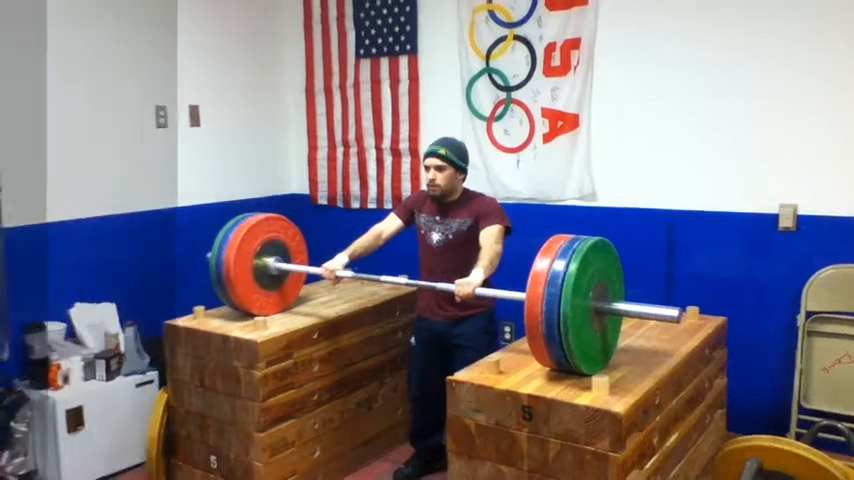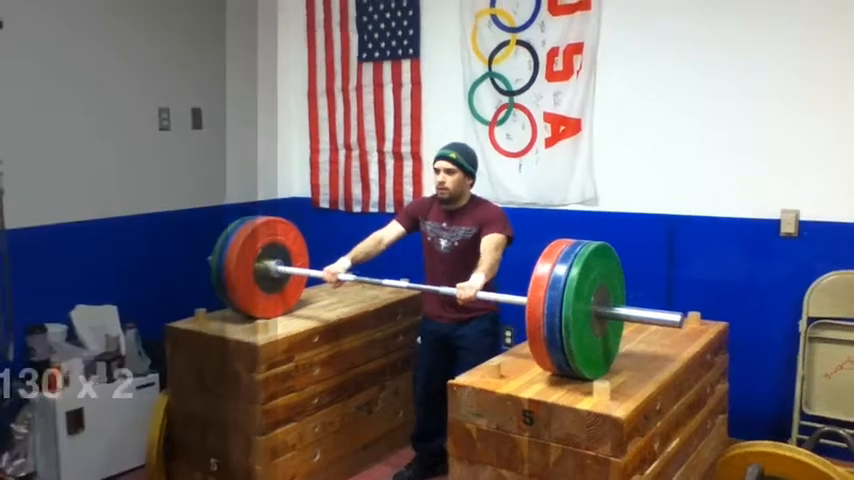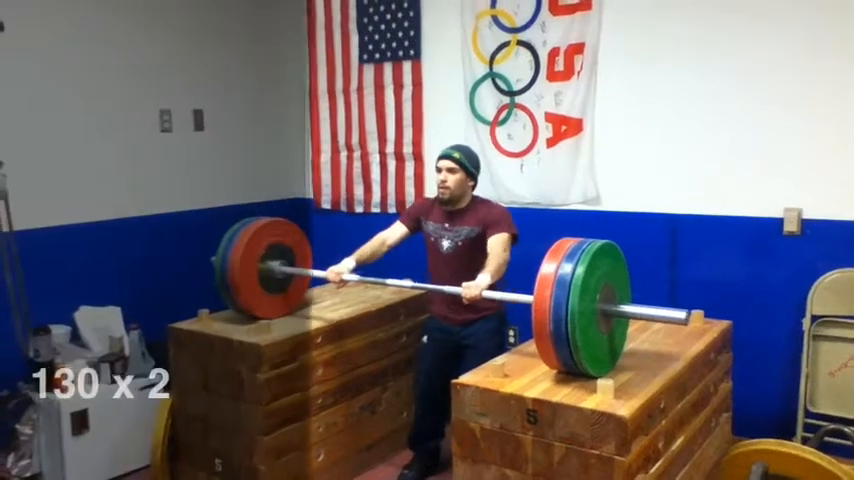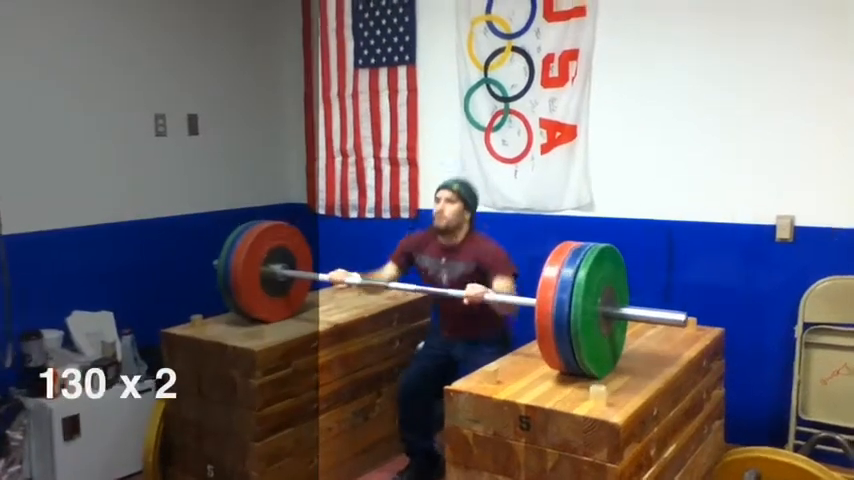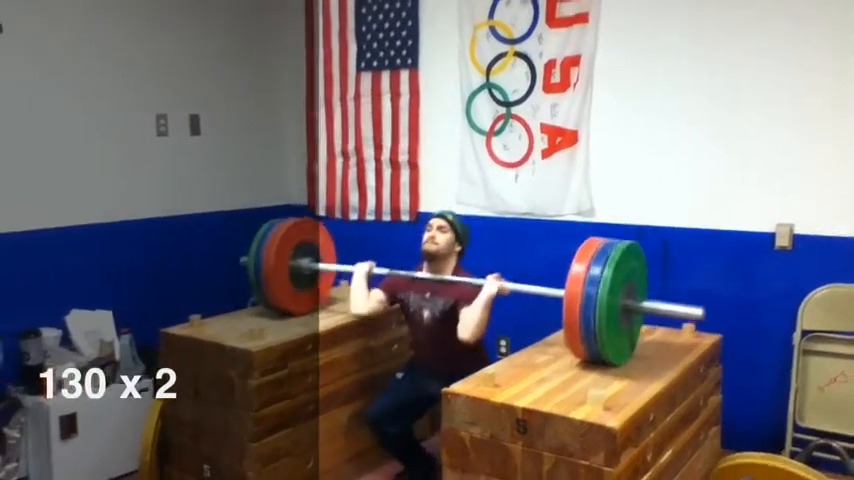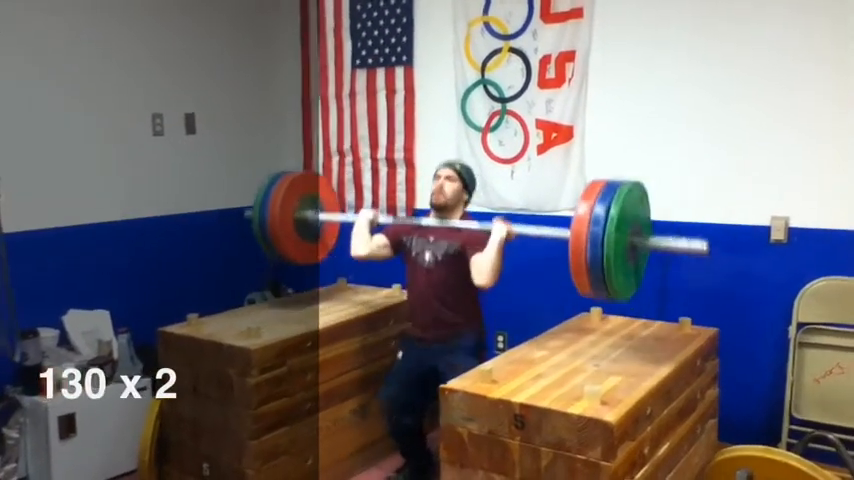
dt=0.4s
person 1, frame 1
left shoulder: (484, 207)
right shoulder: (418, 202)
left elbow: (492, 244)
right elbow: (381, 231)
left wrist: (476, 278)
right wrist: (344, 258)
left hip: (472, 321)
right hip: (429, 317)
right knee: (422, 390)
person 1, frame 2
left shoulder: (489, 214)
right shoulder: (422, 208)
left elbow: (491, 252)
right elbow: (384, 236)
left wrist: (476, 282)
right wrist: (345, 262)
left hip: (476, 323)
right hip: (434, 320)
right knee: (427, 392)
person 1, frame 3
left shoulder: (491, 214)
right shoulder: (425, 209)
left elbow: (500, 251)
right elbow: (387, 238)
left wrist: (483, 281)
right wrist: (350, 262)
left hip: (482, 323)
right hip: (441, 321)
right knee: (427, 391)
person 1, frame 4
left shoulder: (486, 251)
right shoulder: (418, 243)
left elbow: (508, 303)
right elbow: (384, 277)
left wrist: (485, 295)
right wrist: (352, 277)
left hip: (484, 343)
right hip: (444, 336)
right knee: (410, 391)
person 1, frame 5
left shoulder: (467, 288)
right shoulder: (403, 282)
left elbow: (468, 335)
right elbow: (360, 308)
left wrist: (488, 293)
right wrist: (361, 273)
left hip: (465, 376)
right hip: (423, 370)
right knee: (380, 417)
person 1, frame 6
left shoulder: (473, 235)
right shoulder: (408, 230)
left elbow: (483, 279)
right elbow: (361, 251)
left wrist: (498, 237)
right wrist: (364, 219)
left hip: (461, 344)
right hip: (418, 340)
right knee: (398, 409)
